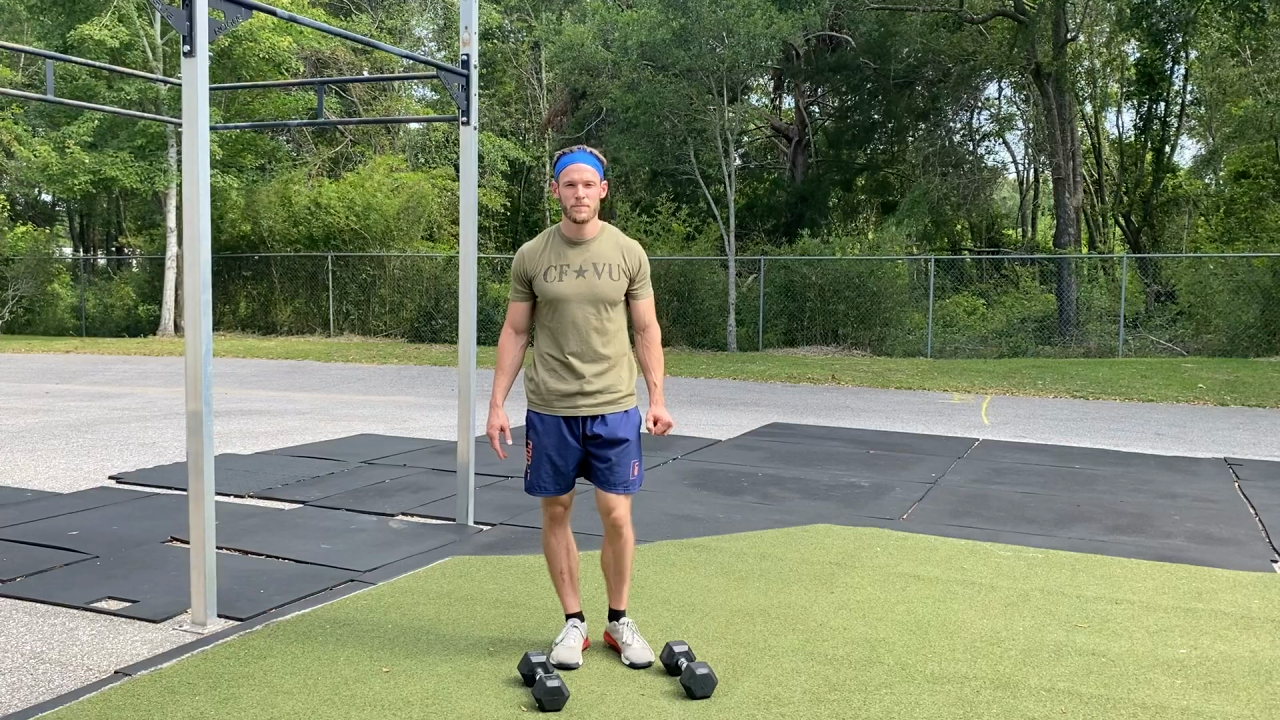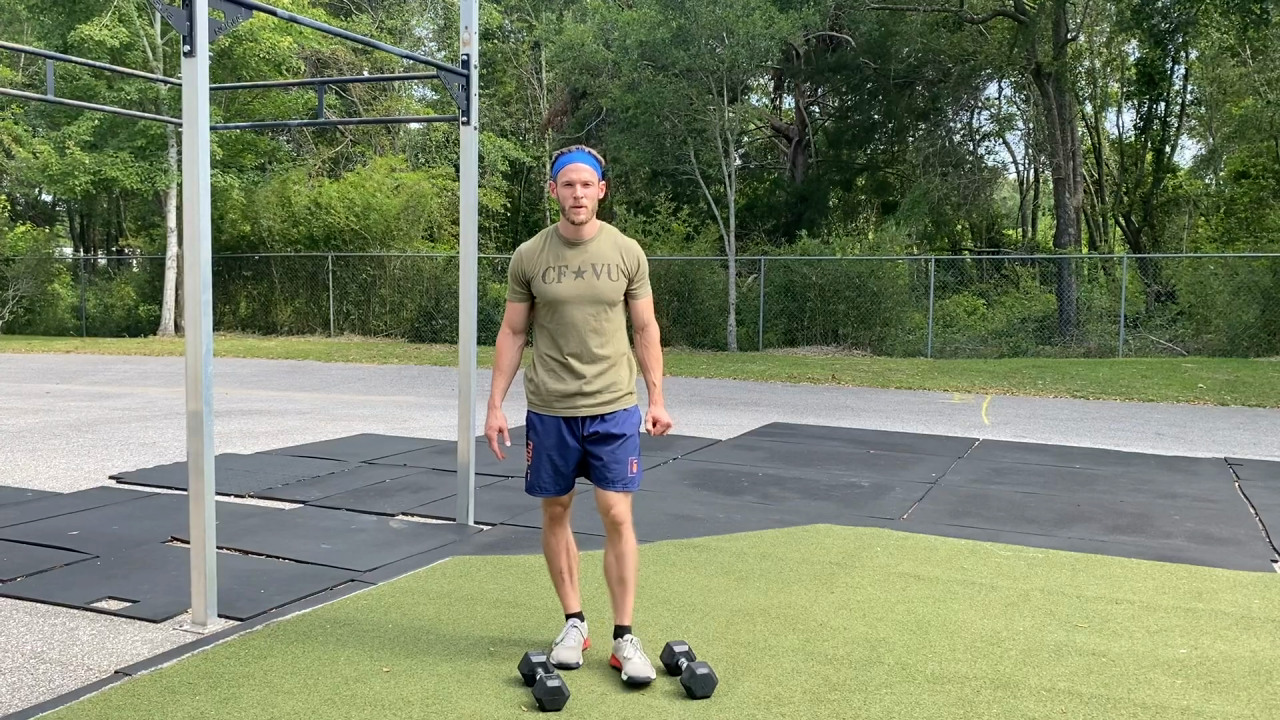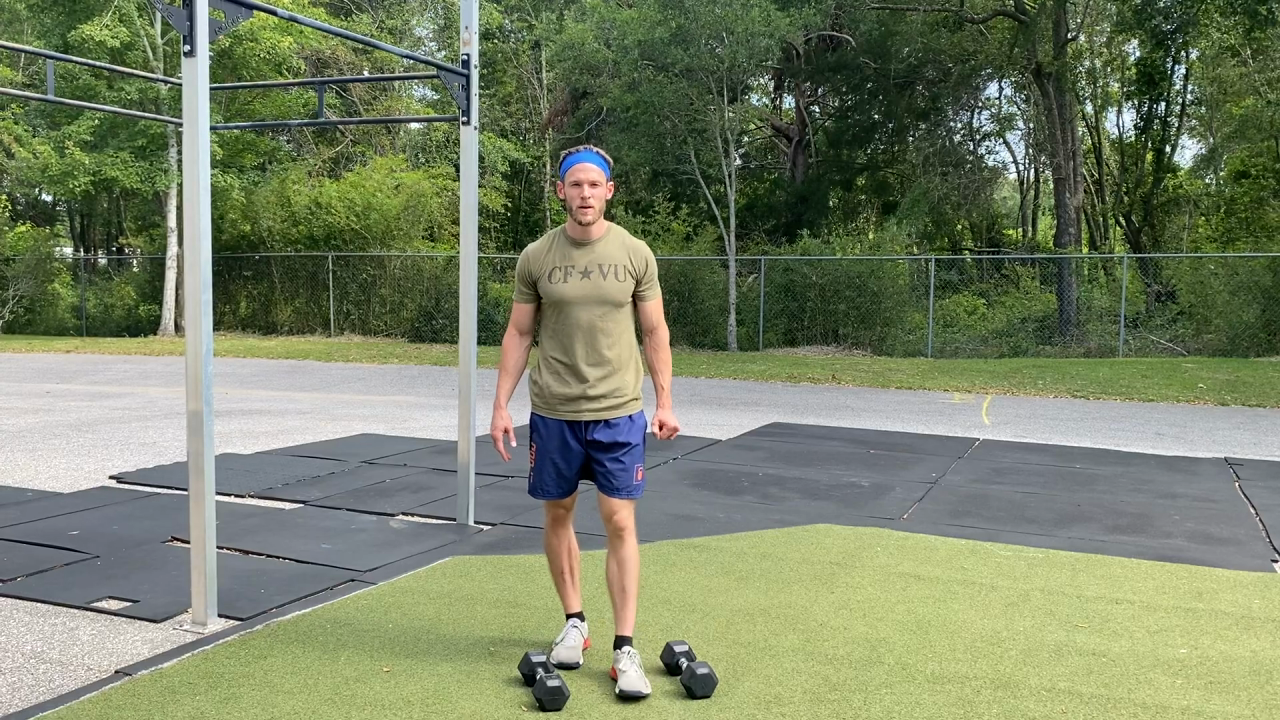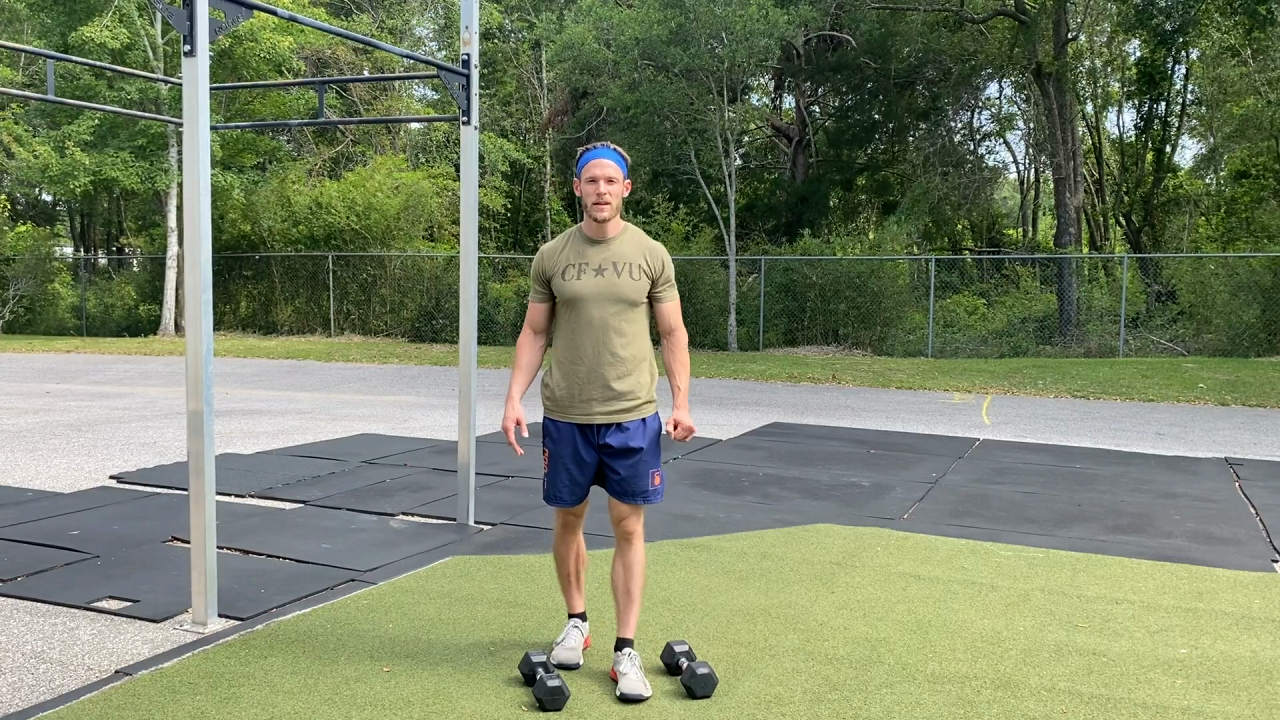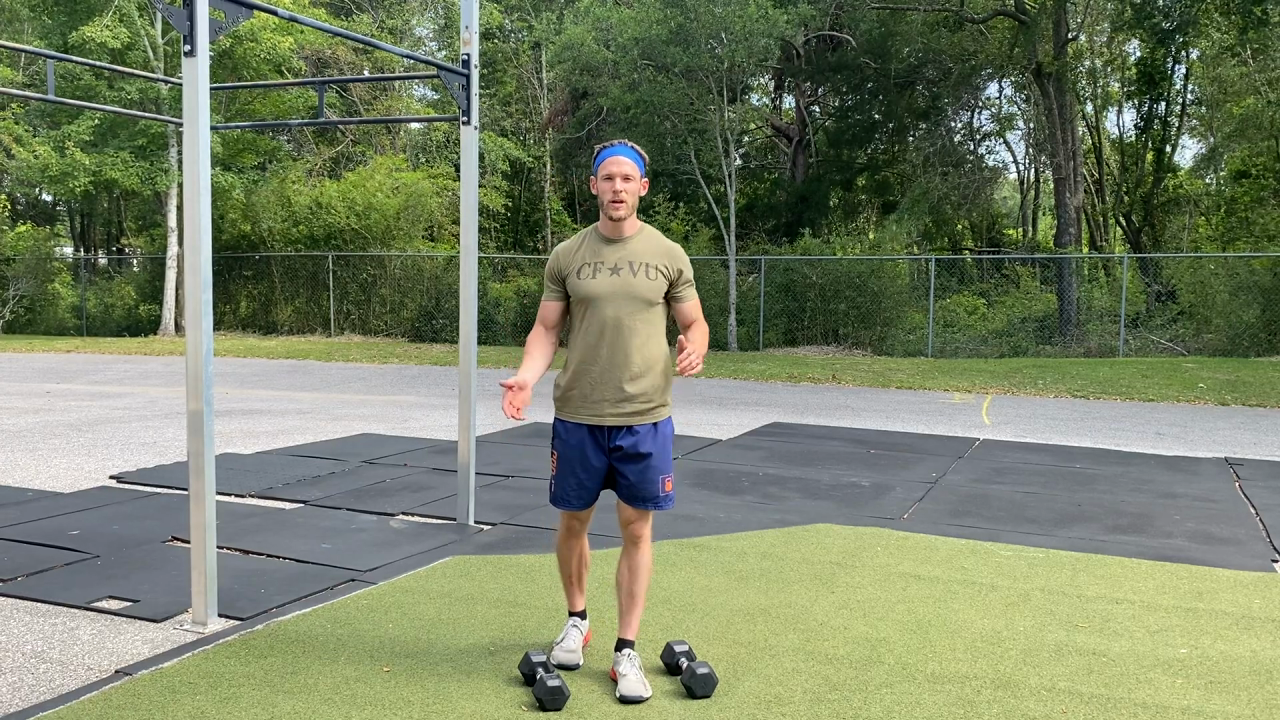
dt=0.3s
person 1, frame 1
left shoulder: (629, 253)
right shoulder: (531, 256)
left elbow: (647, 330)
right elbow: (515, 333)
left wrist: (657, 399)
right wrist: (497, 404)
left hip: (614, 406)
right hip: (551, 409)
left knee: (617, 517)
right knee: (557, 514)
left ankle: (619, 620)
right ankle: (574, 623)
person 1, frame 2
left shoulder: (627, 251)
right shoulder: (528, 256)
left elbow: (645, 328)
right elbow: (512, 332)
left wrist: (657, 398)
right wrist: (495, 404)
left hip: (614, 406)
right hip: (550, 408)
left knee: (618, 517)
right knee: (556, 513)
left ankle: (624, 637)
right ankle: (575, 622)
person 1, frame 3
left shoulder: (635, 253)
right shoulder: (535, 256)
left elbow: (654, 330)
right elbow: (519, 333)
left wrist: (665, 401)
right wrist: (501, 405)
left hip: (619, 410)
right hip: (554, 410)
left knee: (619, 523)
right knee: (558, 514)
left ankle: (624, 649)
right ankle: (574, 622)
person 1, frame 4
left shoulder: (651, 253)
right shoulder: (551, 255)
left elbow: (673, 332)
right elbow: (535, 333)
left wrist: (681, 402)
right wrist: (514, 398)
left hip: (632, 415)
right hip: (566, 415)
left knee: (628, 527)
right knee: (568, 520)
left ankle: (626, 650)
right ankle: (576, 622)
person 1, frame 5
left shoulder: (669, 254)
right shoulder: (567, 254)
left elbow: (696, 326)
right elbow: (547, 328)
left wrist: (694, 350)
right wrist: (526, 374)
left hip: (645, 417)
right hip: (579, 416)
left knee: (636, 531)
right knee: (573, 524)
left ankle: (626, 651)
right ankle: (577, 619)
